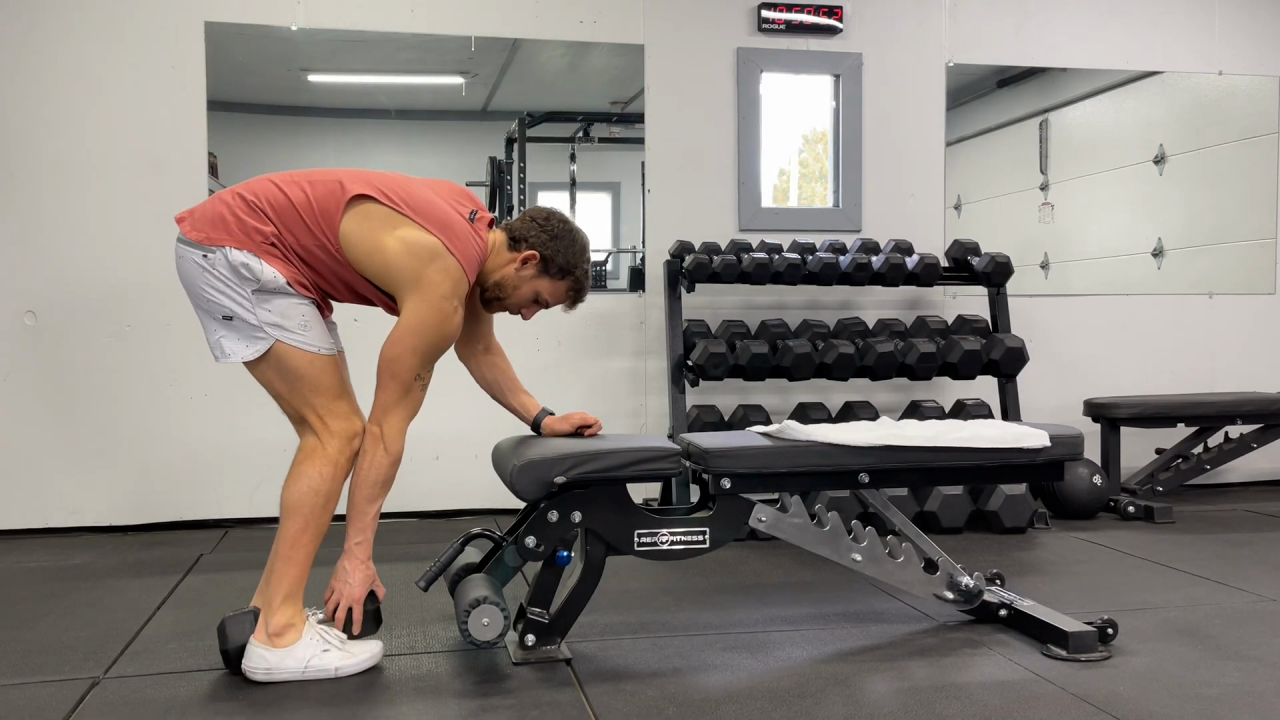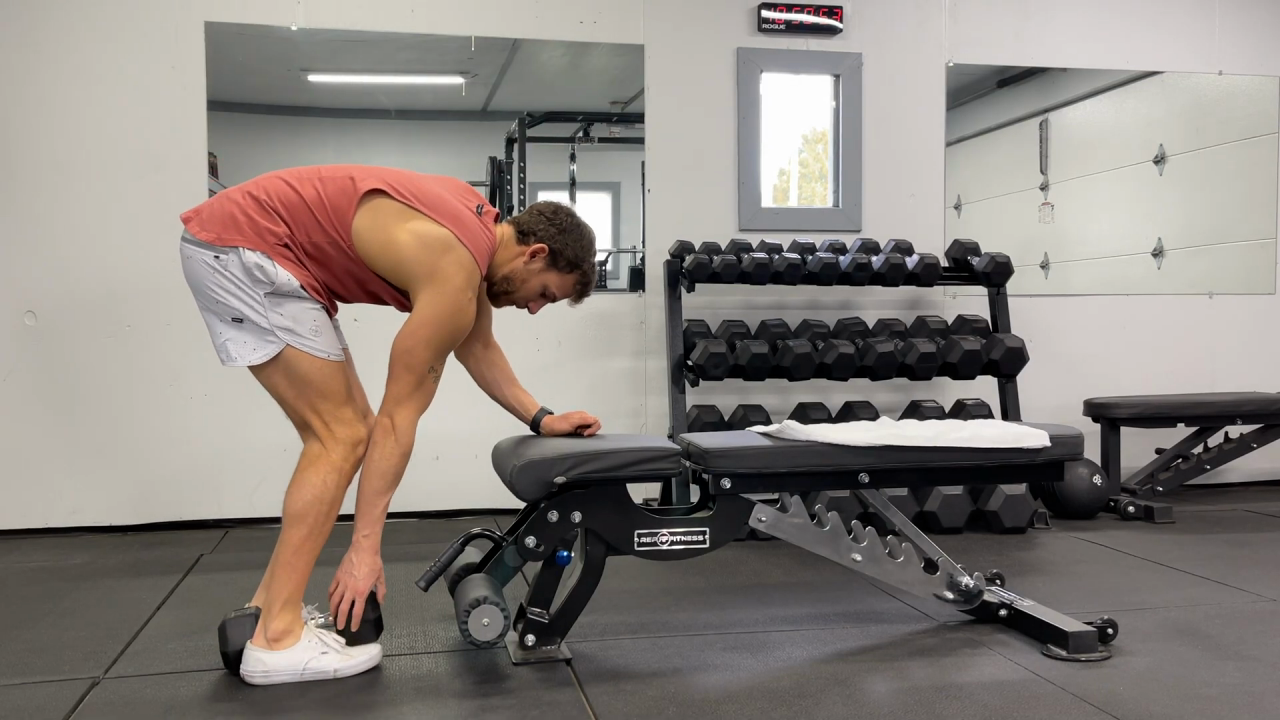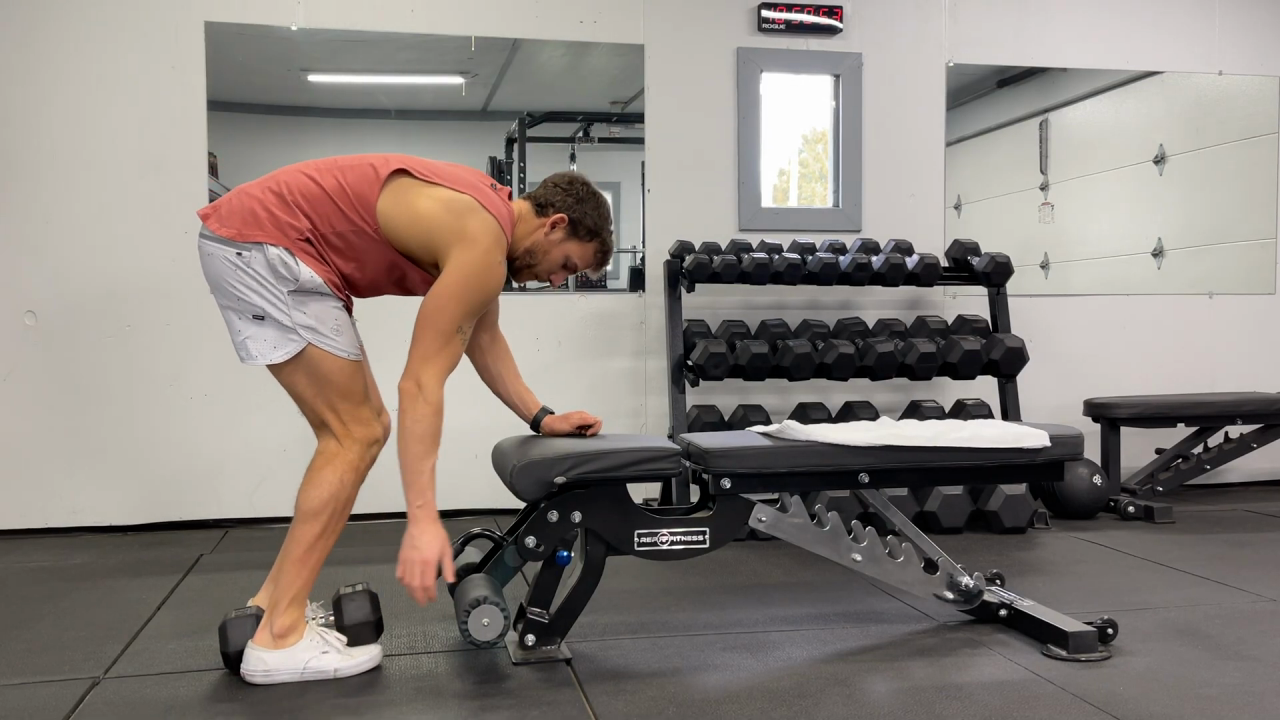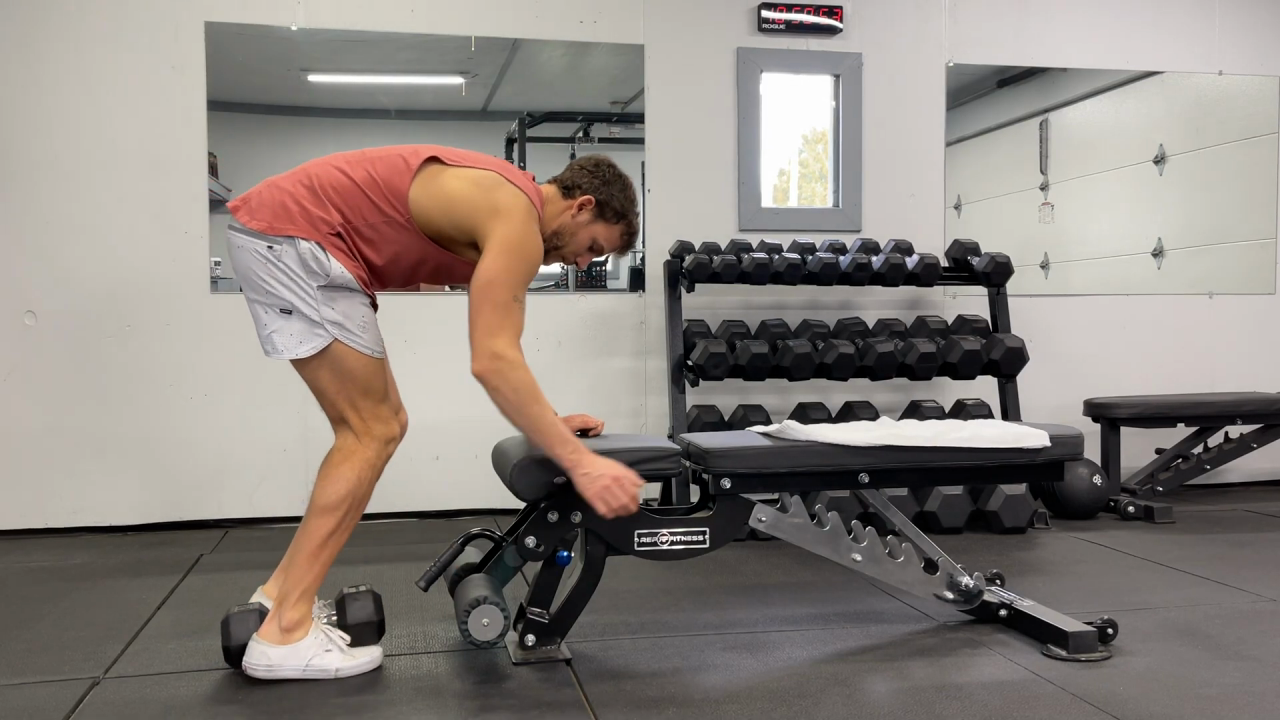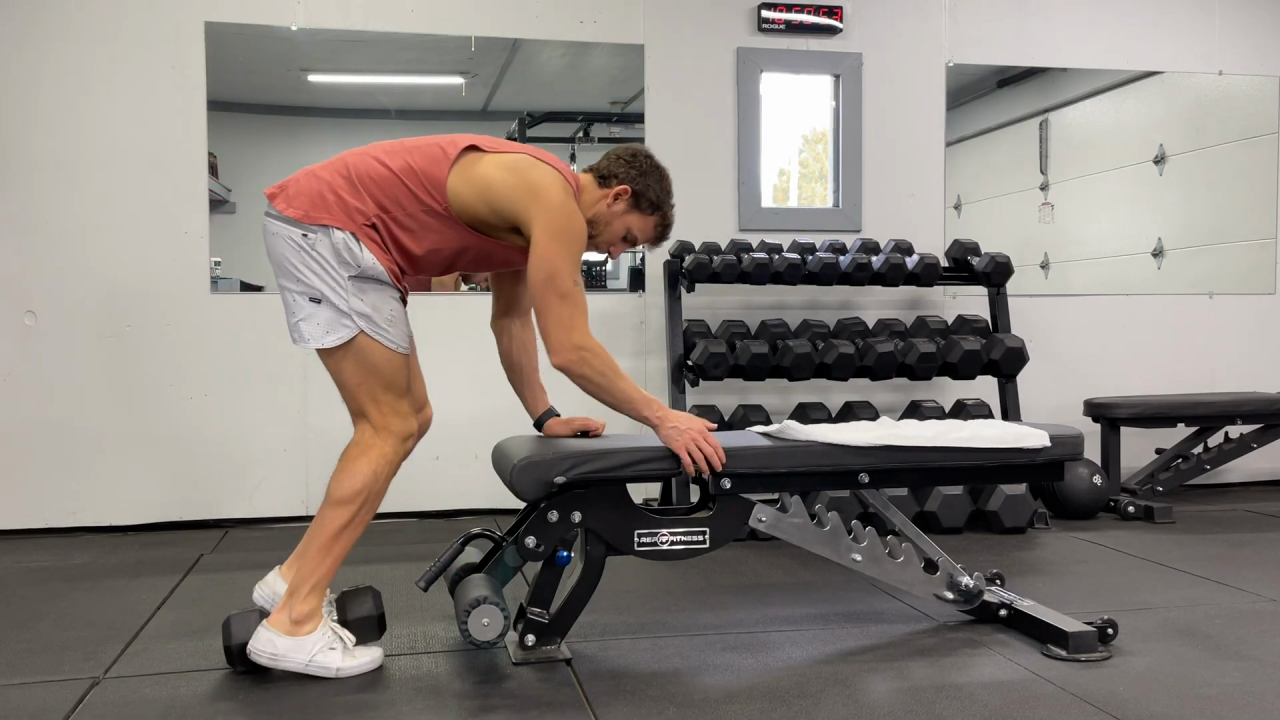
dt=0.2s
person 1, frame 1
left shoulder: (474, 229)
right shoulder: (441, 284)
left elbow: (479, 348)
right elbow: (388, 426)
left wrist: (541, 418)
right wrist: (358, 555)
left hip: (250, 248)
right hip: (233, 246)
left knee: (338, 429)
right knee: (336, 432)
left ankle: (270, 606)
right ankle: (278, 636)
person 1, frame 2
left shoulder: (476, 226)
right shoulder: (454, 276)
left elbow: (477, 347)
right elbow: (399, 417)
left wrist: (540, 418)
right wrist: (364, 550)
left hip: (247, 247)
right hip: (240, 246)
left knee: (349, 429)
right knee: (340, 438)
left ankle: (270, 607)
right ankle: (275, 639)
person 1, frame 3
left shoulder: (485, 214)
right shoulder: (483, 245)
left elbow: (483, 336)
right elbow: (420, 383)
left wrist: (541, 417)
right wrist: (423, 519)
left hip: (256, 241)
right hip: (262, 243)
left knee: (361, 428)
right knee: (356, 435)
left ankle: (275, 601)
right ankle: (279, 637)
person 1, frame 4
left shoulder: (501, 207)
right shoulder: (518, 220)
left elbow: (497, 339)
right elbow: (494, 361)
left wrist: (549, 421)
right wrist: (576, 460)
left hip: (280, 237)
right hip: (293, 237)
left knee: (386, 425)
right knee: (371, 435)
left ankle: (284, 590)
right ankle: (285, 634)
person 1, frame 5
left shoulder: (537, 201)
right shoulder: (556, 204)
left elbow: (511, 321)
right elbow: (570, 348)
left wrist: (544, 416)
right wrist: (662, 419)
left hip: (327, 226)
right hip: (324, 225)
left knee: (401, 420)
right knee: (392, 428)
left ankle: (295, 577)
right ankle: (294, 624)
